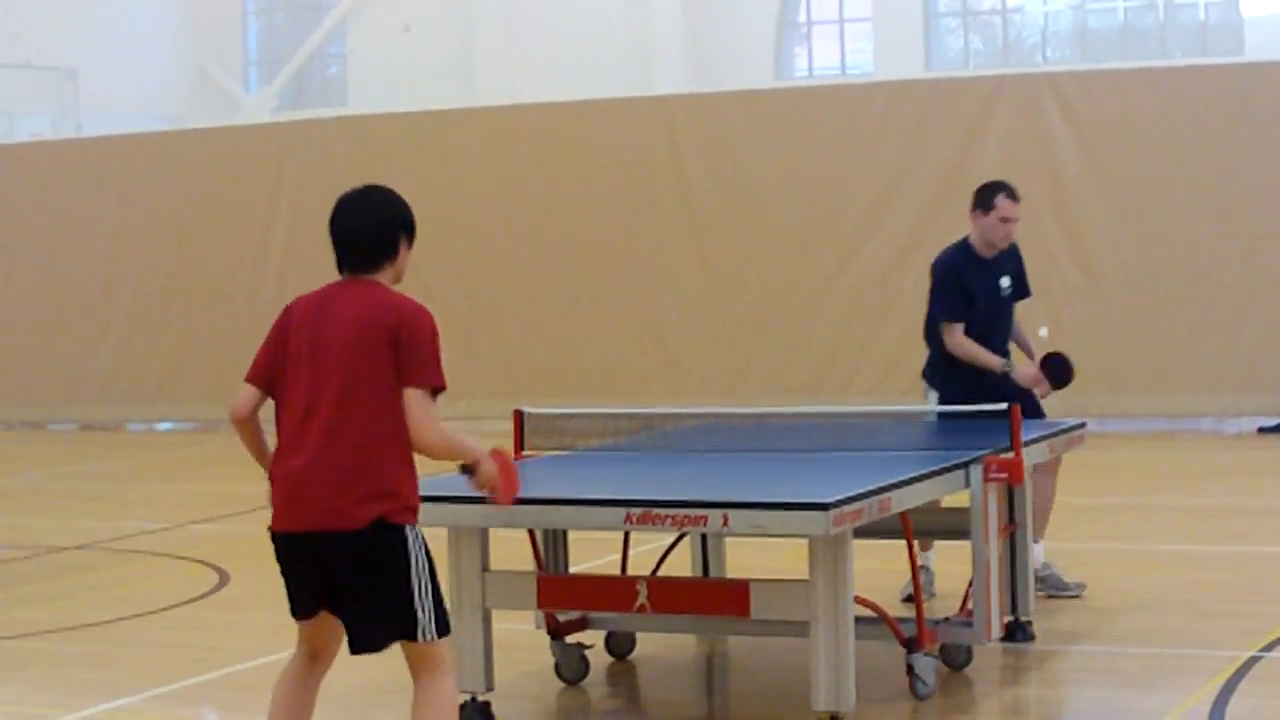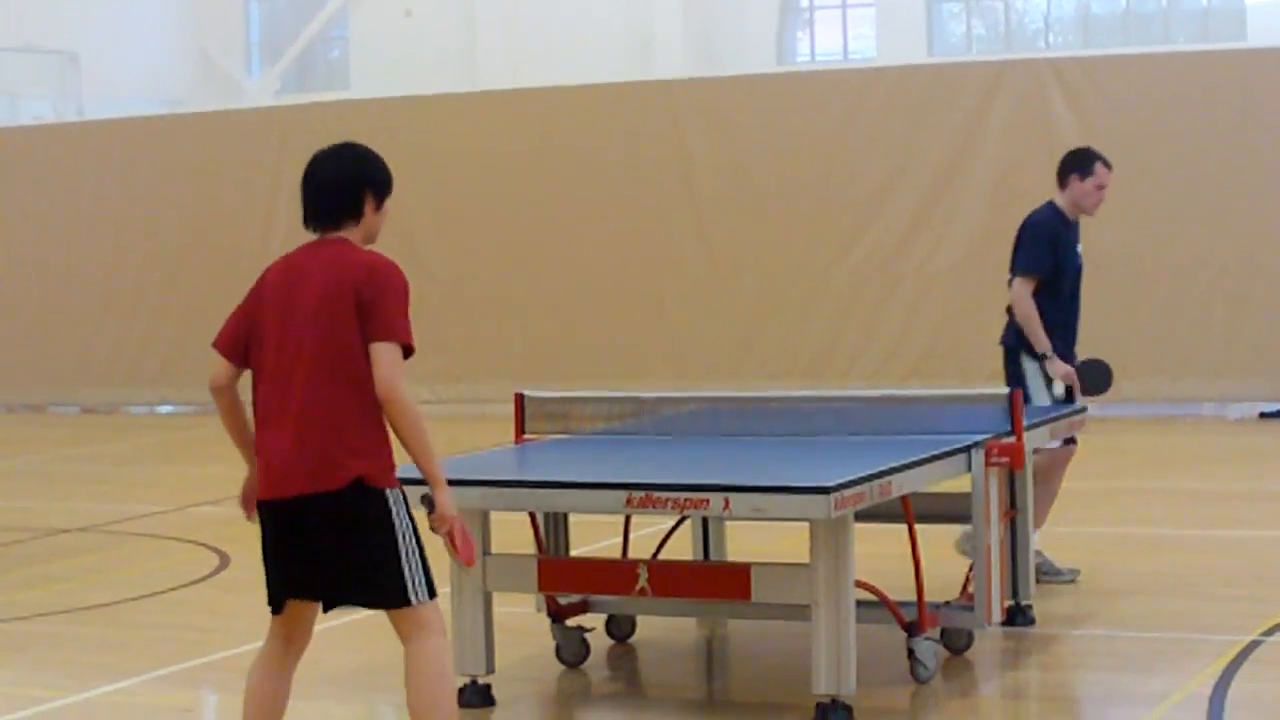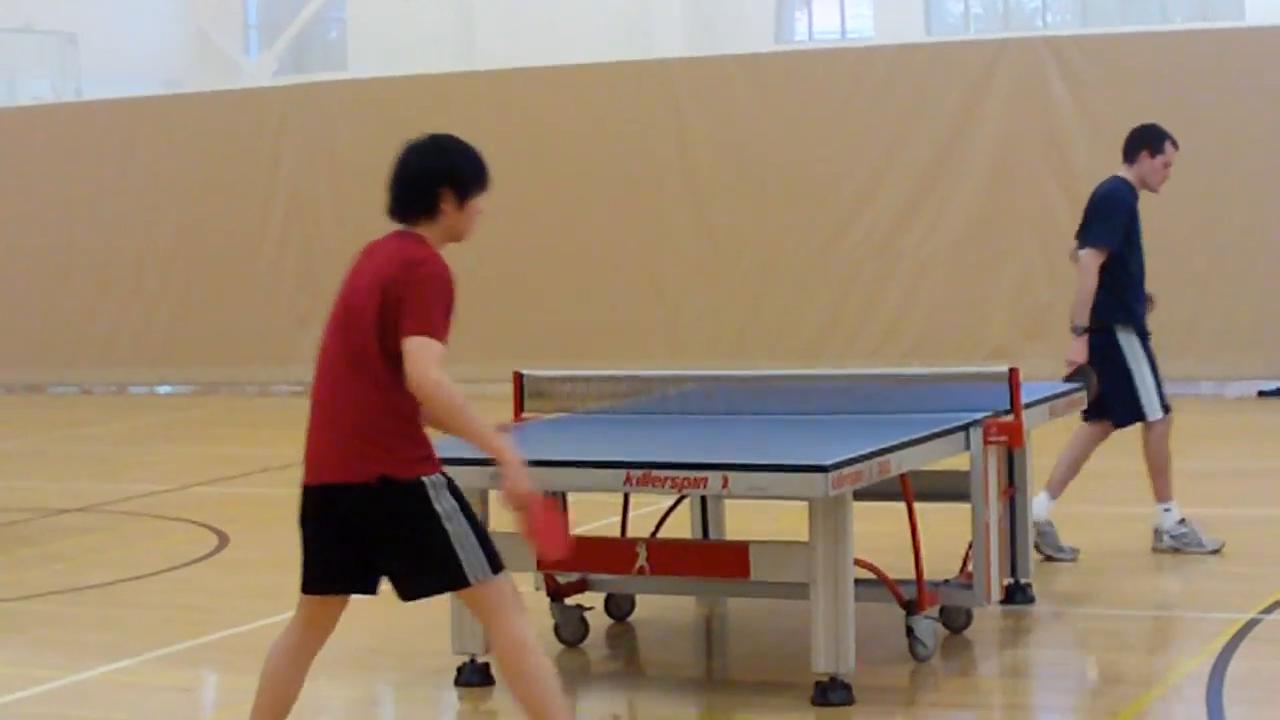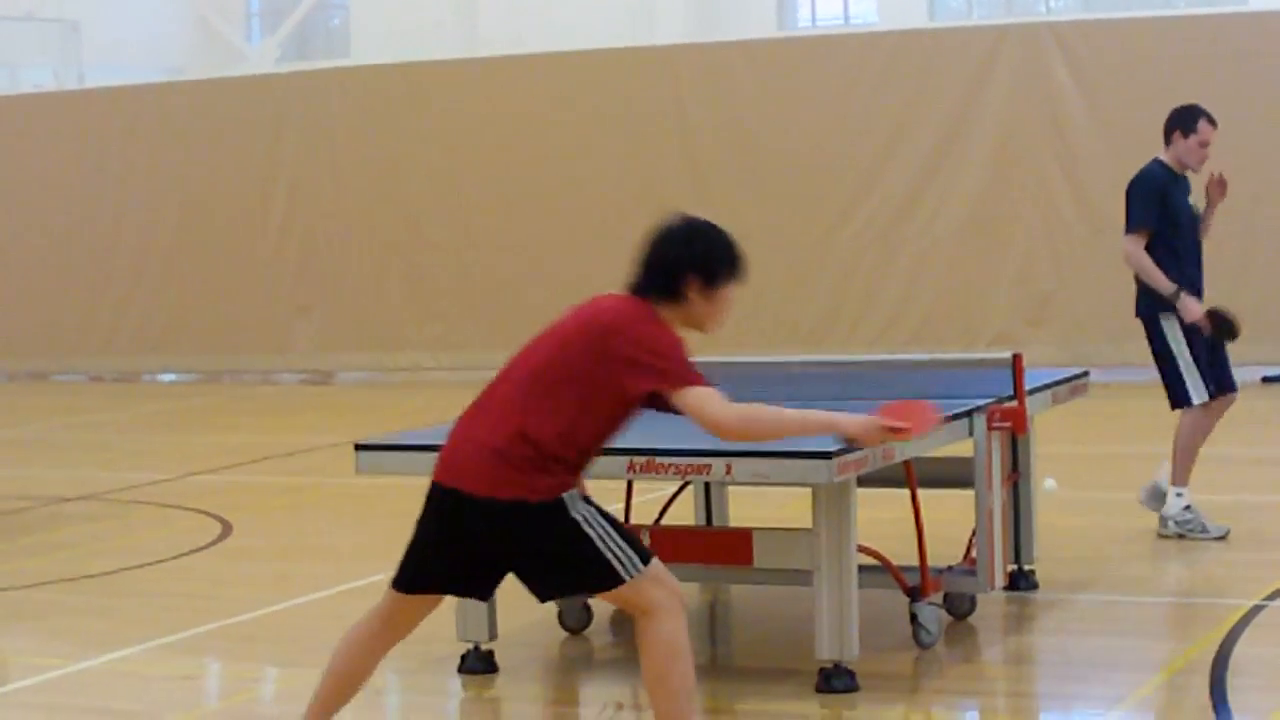
dt=0.3s
person 1, frame 1
left shoulder: (297, 313)
right shoulder: (409, 318)
left elbow: (242, 412)
right elbow: (424, 435)
right wrist: (478, 453)
left hip: (295, 516)
right hip: (374, 517)
left knee: (314, 649)
right knee: (433, 665)
person 1, frame 2
left shoulder: (273, 277)
right shoulder: (378, 274)
left elbow: (220, 382)
right elbow: (390, 389)
left wrist: (256, 462)
right wrist: (437, 479)
left hip: (279, 485)
right hip: (352, 480)
left knee: (287, 635)
right knee: (424, 629)
person 1, frame 3
left shoulder: (374, 257)
right shoulder: (424, 268)
right elbow: (425, 379)
left wrist: (470, 430)
right wrist: (503, 452)
left hip: (327, 469)
right hip: (393, 471)
left knee: (312, 619)
right knee: (501, 603)
person 1, frame 4
left shoulder: (611, 319)
right shoulder: (644, 335)
right elbow: (723, 419)
right wrist: (840, 422)
left hip: (459, 479)
right hip: (518, 488)
left knee: (399, 615)
right knee: (660, 601)
person 2, frame 1
left shoulder: (1010, 255)
right shoulder: (949, 265)
right elbow: (953, 340)
left wrist: (1034, 359)
right wrist: (1010, 371)
left hip: (1002, 378)
right hip: (951, 382)
left knee: (1047, 456)
left ankle: (1036, 565)
right ankle: (924, 566)
person 2, frame 2
left shoulder: (1068, 227)
right shoulder: (1042, 226)
right elbow: (1019, 295)
right wrist: (1048, 357)
left hip: (1056, 356)
right hip: (1033, 356)
left knee: (1063, 449)
right knee: (1046, 447)
left ankle: (1029, 550)
person 2, frame 3
left shoulder: (1114, 195)
right shoulder: (1116, 198)
left elbow: (1089, 261)
right elbow: (1087, 265)
left wrist: (1137, 294)
right wrist: (1079, 333)
left hip: (1109, 325)
right hip: (1116, 327)
left knee: (1099, 424)
right knee: (1157, 418)
left ankle: (1040, 513)
right ankle: (1168, 523)
person 2, frame 4
left shoulder: (1181, 181)
right shoulder: (1148, 182)
right elbow: (1134, 252)
left wrist: (1211, 205)
right wrist: (1179, 298)
left hip: (1189, 309)
right hip: (1166, 311)
left knee: (1221, 395)
right knee: (1197, 402)
left ankle: (1165, 483)
right ankle: (1175, 509)
